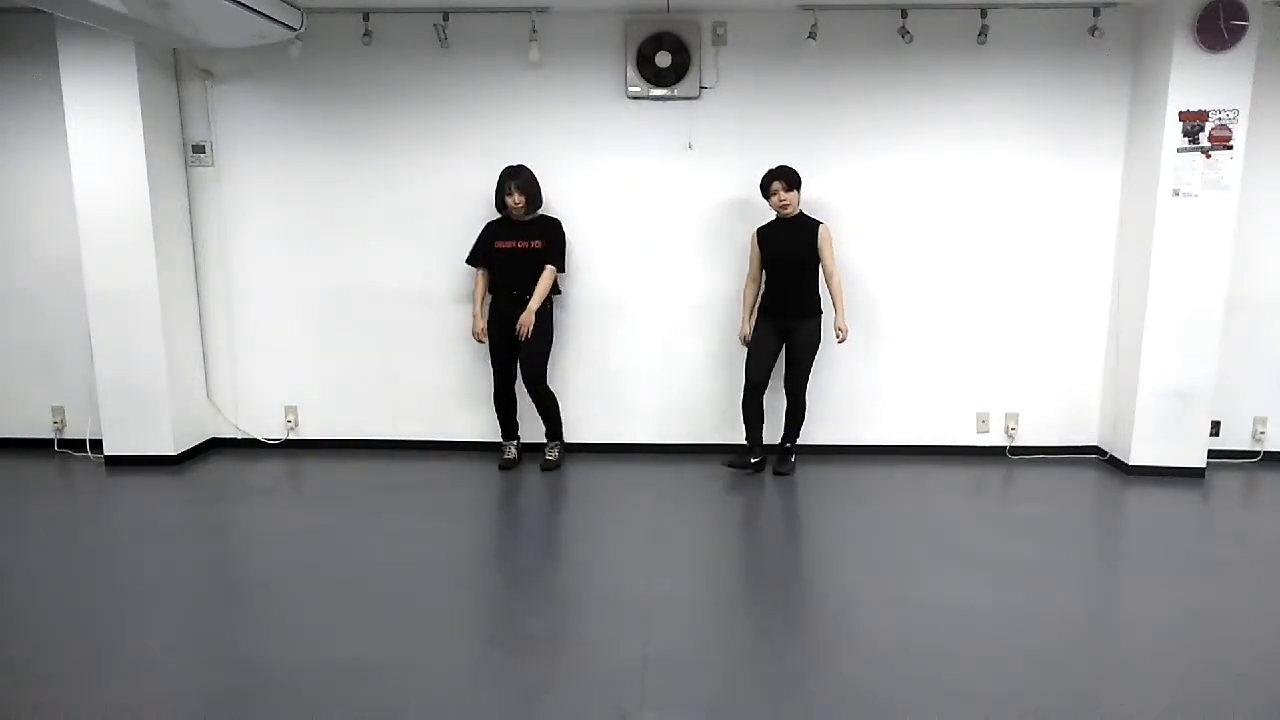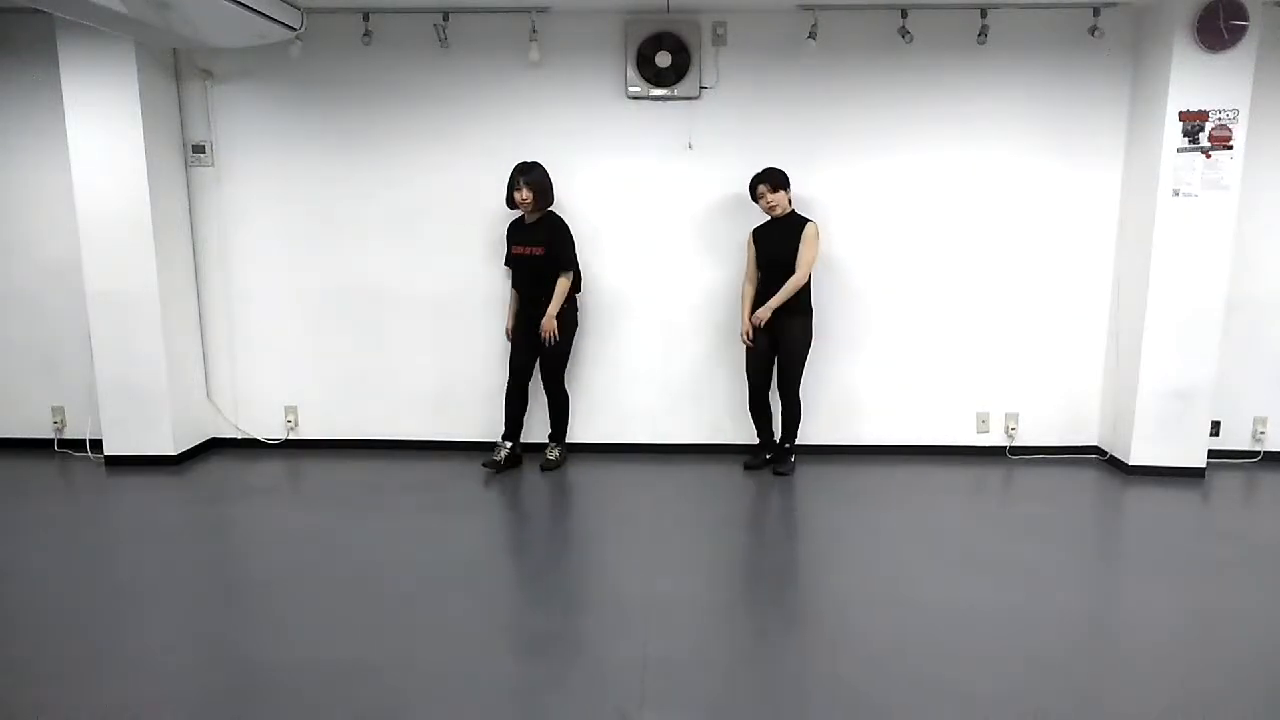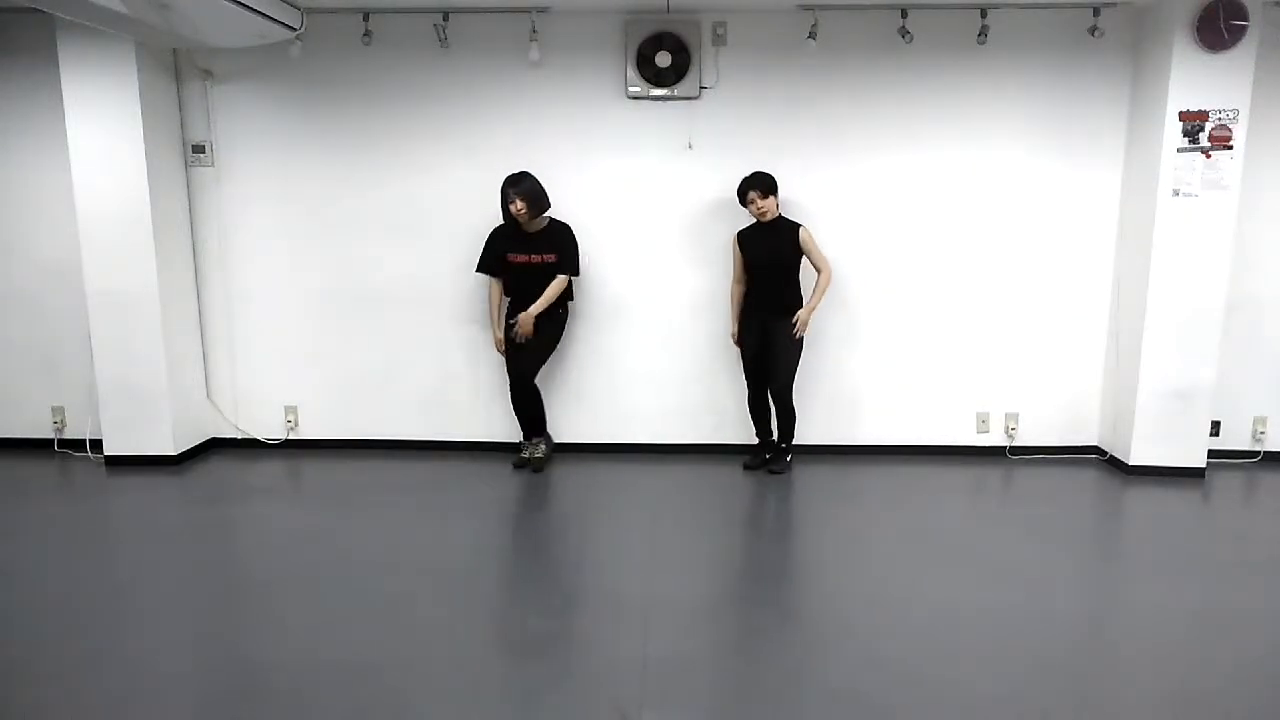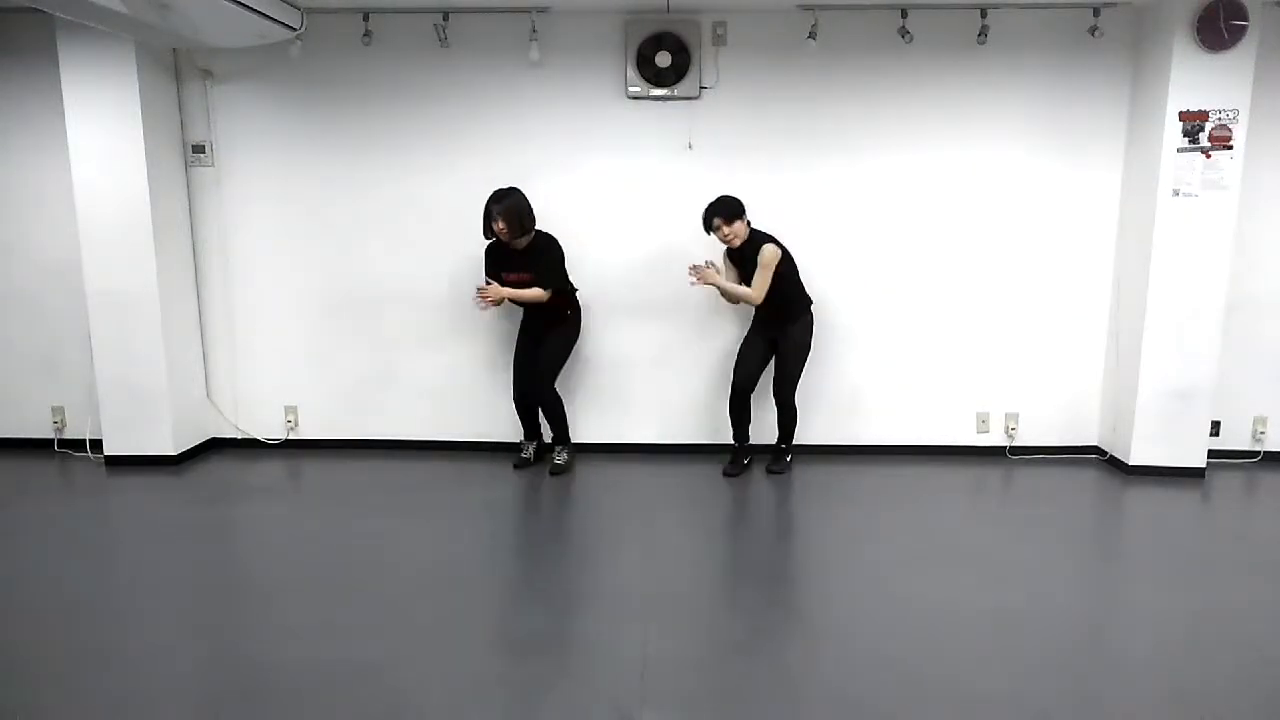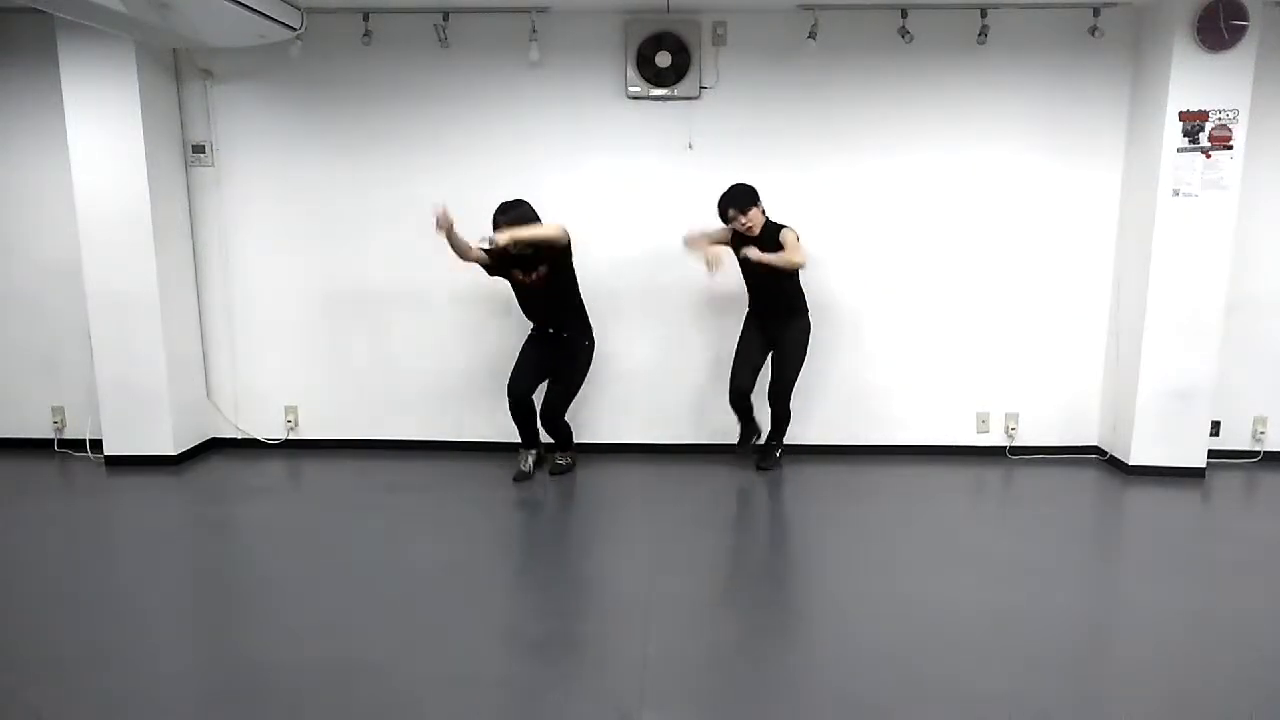
dt=0.5s
person 1, frame 1
left shoulder: (550, 227)
right shoulder: (493, 230)
left elbow: (550, 271)
right elbow: (481, 274)
left wrist: (531, 311)
right wrist: (477, 315)
left hip: (536, 312)
right hip: (500, 313)
left knee: (535, 380)
right knee: (503, 382)
left ankle: (554, 441)
right ankle: (510, 442)
person 1, frame 2
left shoulder: (555, 226)
right shoulder: (514, 229)
left elbow: (567, 274)
left wrist: (551, 315)
right wrist: (511, 316)
left hip: (558, 314)
right hip: (527, 313)
left knee: (552, 381)
right knee: (516, 378)
left ankle: (556, 445)
right ankle: (509, 446)
person 1, frame 3
left shoulder: (560, 233)
right shoulder: (501, 236)
left elbow: (563, 279)
right elbow: (496, 282)
left wrist: (532, 313)
right wrist: (496, 327)
left hip: (549, 316)
right hip: (516, 315)
left knee: (524, 375)
right knee: (516, 383)
left ankle: (540, 438)
right ankle: (529, 440)
person 1, frame 4
left shoulder: (546, 246)
right shoulder: (495, 251)
left elbow: (543, 293)
right elbow: (495, 291)
left wrist: (504, 292)
right wrist: (491, 296)
left hip: (563, 319)
right hip: (532, 320)
left knee: (541, 383)
right knee: (521, 387)
left ankle: (562, 446)
right ankle: (533, 441)
person 1, frame 5
left shoulder: (553, 248)
right shoulder: (508, 257)
left elbow: (559, 233)
right elbow: (469, 254)
left wrist: (514, 234)
right wrist: (450, 232)
left hip: (575, 341)
right hip: (541, 338)
left knee: (551, 412)
right knee: (517, 391)
left ankle: (565, 450)
right ankle: (531, 449)
person 2, frame 1
left shoulder: (817, 230)
right shoulder: (761, 235)
left elbow: (831, 273)
right elbow: (753, 280)
left wrist: (840, 314)
right wrist: (746, 320)
left hip: (805, 321)
right hip: (768, 320)
left knee: (795, 389)
right knee: (753, 383)
left ankle: (787, 450)
right ankle: (754, 453)
person 2, frame 2
left shoulder: (806, 228)
right shoulder: (757, 235)
left elbow: (801, 275)
right elbow: (751, 280)
left wrist: (769, 307)
right wrist: (746, 319)
left hip: (795, 318)
right hip: (762, 318)
left knee: (788, 389)
right knee: (756, 387)
left ankle: (787, 449)
right ankle: (766, 446)
person 2, frame 3
left shoulder: (797, 232)
right shoulder: (742, 238)
left elbow: (825, 272)
left wrist: (808, 309)
right wrist: (735, 322)
left hip: (786, 321)
right hip: (752, 321)
left knee: (781, 389)
right knee: (755, 389)
left ankle: (784, 449)
right ankle: (764, 445)
person 2, frame 4
left shoulder: (767, 248)
right shoulder: (732, 253)
left elbow: (755, 296)
right elbow: (734, 297)
left wrist: (717, 281)
right wrist: (715, 280)
left hip: (795, 323)
right hip: (764, 323)
left knee: (783, 392)
right knee: (740, 385)
left ankle: (784, 450)
right ankle: (741, 450)
person 2, frame 5
left shoulder: (782, 233)
right shoulder: (735, 236)
left elbow: (799, 260)
right elbow: (693, 239)
left wrist: (761, 256)
right wrist: (704, 246)
left hip: (792, 324)
right hip: (757, 321)
left knee: (779, 393)
right knee: (739, 389)
left ankle: (773, 445)
right ankle: (749, 430)
